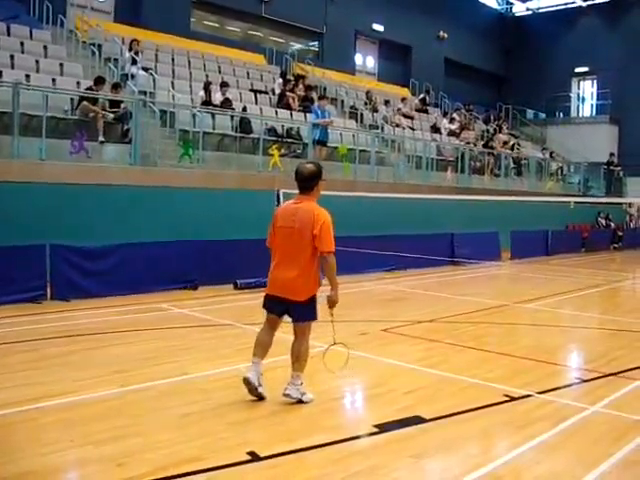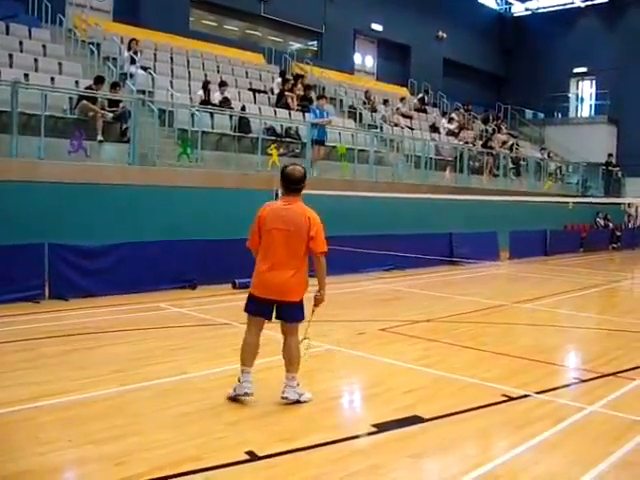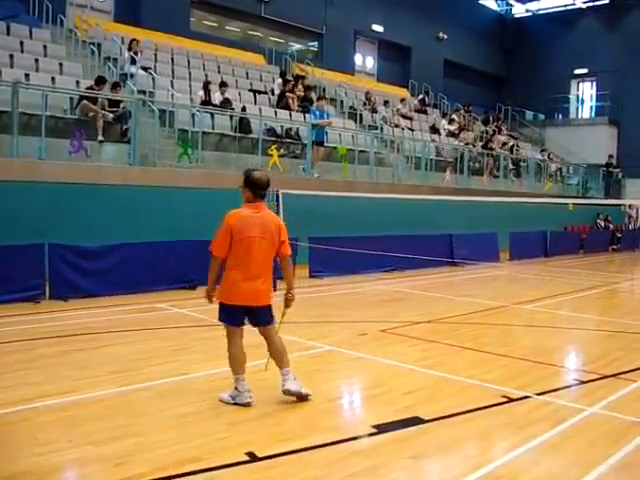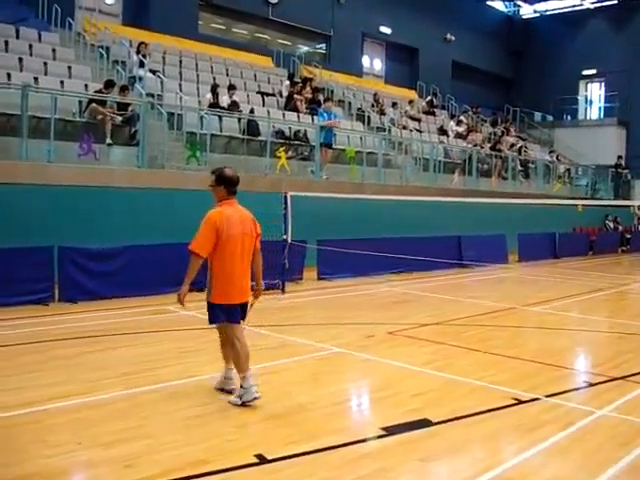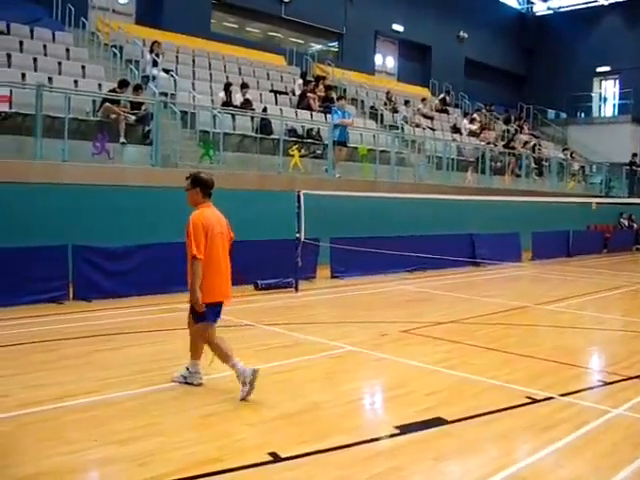
dt=0.3s
person 1, frame 1
left shoulder: (281, 210)
right shoulder: (320, 215)
left elbow: (272, 247)
right elbow: (327, 256)
right wrist: (334, 288)
left hip: (276, 283)
right hip: (302, 287)
left knee: (269, 325)
right knee: (301, 334)
left ankle: (254, 372)
right ankle: (295, 386)
person 1, frame 2
left shoulder: (265, 211)
right shoulder: (310, 217)
left elbow: (254, 248)
right elbow: (318, 256)
right wrist: (321, 288)
left hip: (262, 284)
right hip: (292, 287)
left knee: (253, 330)
right knee: (291, 335)
left ankle: (244, 383)
right ankle: (292, 387)
person 1, frame 3
left shoulder: (233, 218)
right shoulder: (276, 221)
left elbow: (217, 256)
right elbow: (286, 259)
left wrist: (211, 284)
right wrist: (290, 290)
left hip: (232, 291)
right hip: (261, 293)
left knee: (234, 338)
right knee: (271, 335)
left ankle: (241, 391)
right ankle: (289, 381)
person 1, frame 4
left shoulder: (215, 216)
right shoulder: (248, 216)
left elbow: (199, 254)
right elbow: (257, 253)
left wrist: (186, 285)
right wrist: (258, 281)
left hip: (222, 290)
right hip: (242, 288)
left knee: (233, 336)
right knee: (230, 332)
left ankle: (248, 388)
right ankle: (228, 378)
person 1, frame 5
left shoulder: (197, 217)
right shoulder: (219, 217)
left elbow: (197, 257)
left wrist: (195, 289)
left hip: (206, 289)
right hip: (219, 286)
left knee: (207, 335)
right knee: (195, 326)
left ankle: (243, 372)
right ankle: (193, 372)
